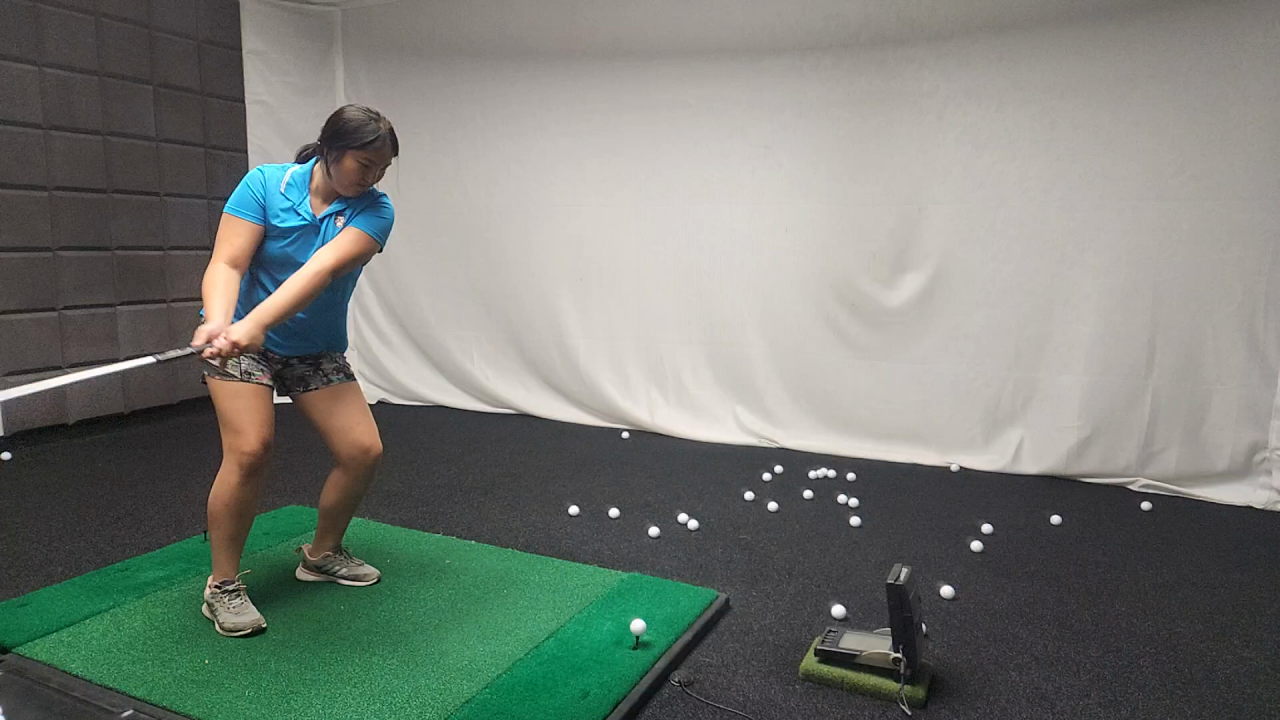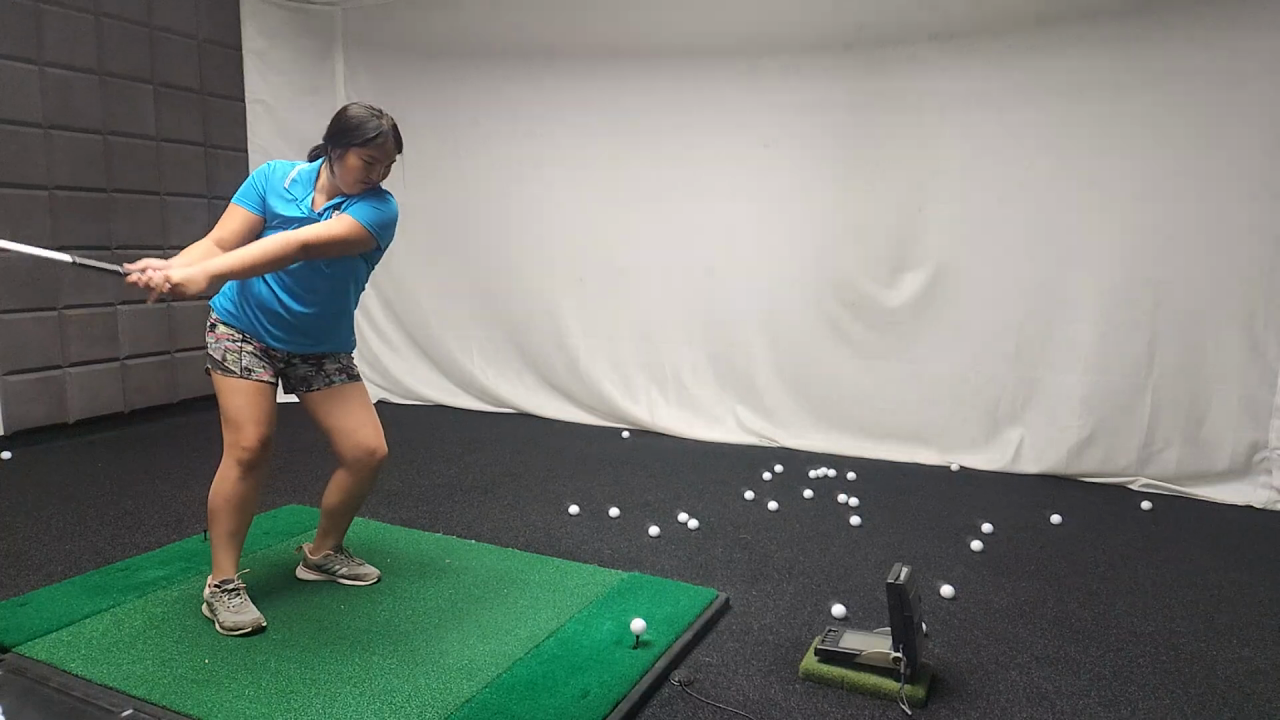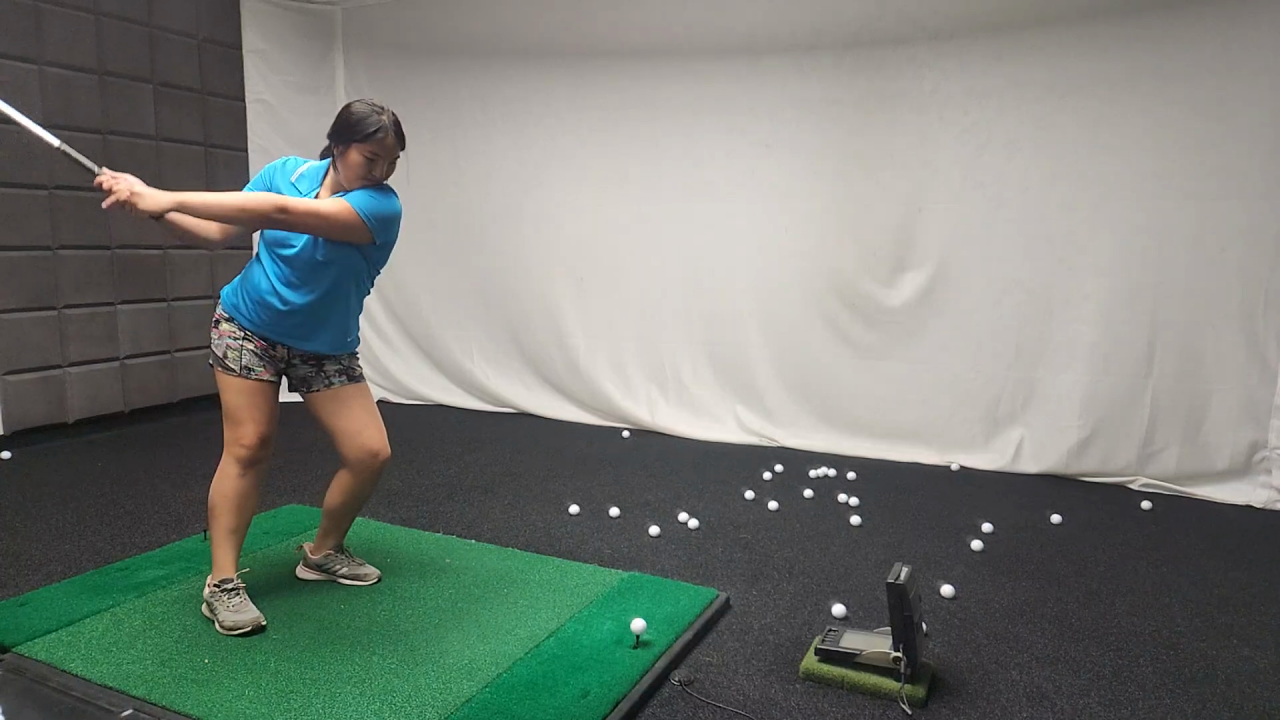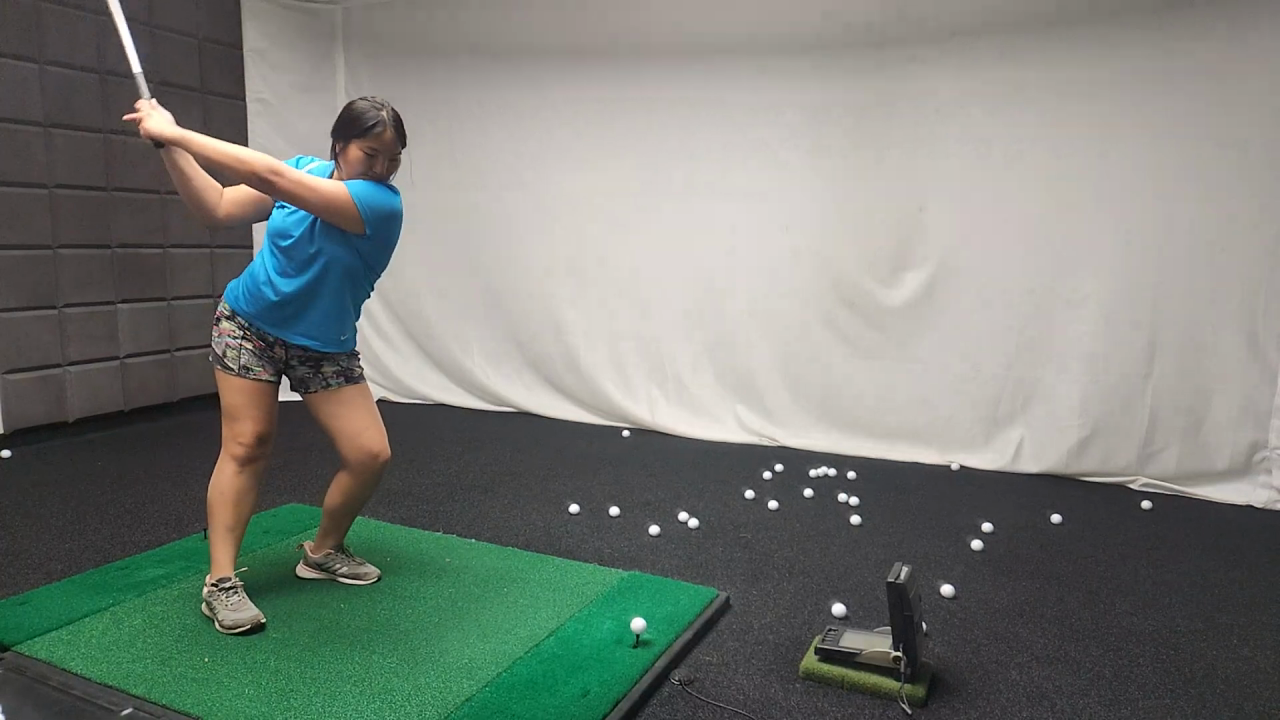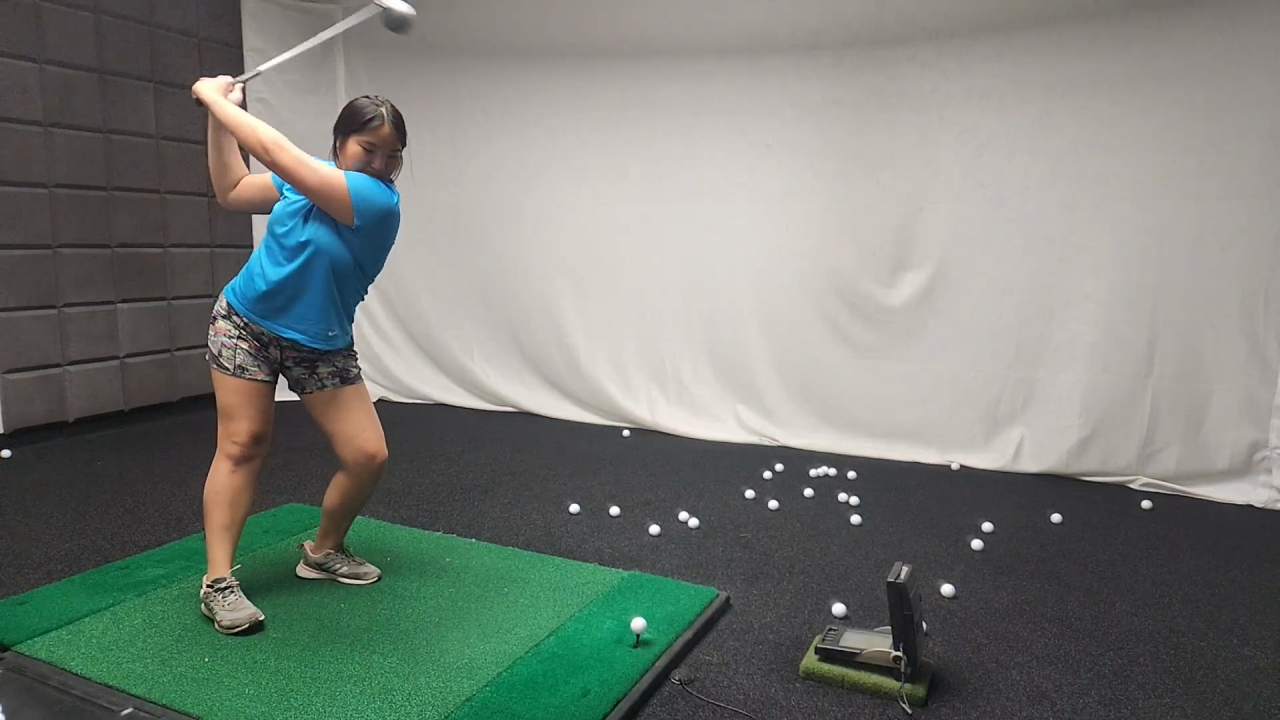
dt=0.7s
person 1, frame 1
left shoulder: (375, 211)
right shoulder: (264, 183)
left elbow: (321, 270)
right elbow: (227, 263)
left wrist: (254, 324)
right wrist: (218, 323)
left hip: (317, 349)
right hip: (243, 339)
left knee: (362, 450)
right knee: (248, 451)
left ankle: (321, 553)
right ankle: (222, 584)
person 1, frame 2
left shoulder: (379, 209)
right shoulder: (273, 177)
left elbow: (299, 245)
right elbow: (218, 242)
left wrist: (206, 274)
right wrist: (171, 268)
left hip: (323, 348)
right hip: (244, 328)
left knee: (367, 451)
right knee: (248, 448)
left ankle: (322, 553)
right ankle: (222, 583)
person 1, frame 3
left shoulder: (382, 207)
right shoulder: (288, 170)
left elbow: (278, 211)
right elbow: (216, 230)
left wrist: (166, 198)
right wrist: (153, 204)
left hip: (326, 346)
right hip: (248, 326)
left knee: (370, 453)
right knee: (248, 447)
left ankle: (323, 552)
right ankle: (222, 583)
person 1, frame 4
left shoulder: (384, 204)
right shoulder: (305, 168)
left elbow: (270, 175)
right elbow: (218, 209)
left wrist: (175, 132)
right wrist: (168, 146)
left hip: (325, 346)
right hip: (249, 324)
left knee: (370, 454)
right knee: (246, 445)
left ankle: (322, 551)
right ankle: (221, 581)
person 1, frame 5
left shoulder: (380, 203)
right shoulder: (307, 175)
left elbow: (273, 150)
right elbow: (231, 191)
left wrist: (213, 97)
right wrist: (218, 112)
left hip: (322, 345)
right hip: (245, 322)
left knee: (368, 455)
right knee: (242, 445)
left ankle: (323, 551)
right ankle: (218, 581)
